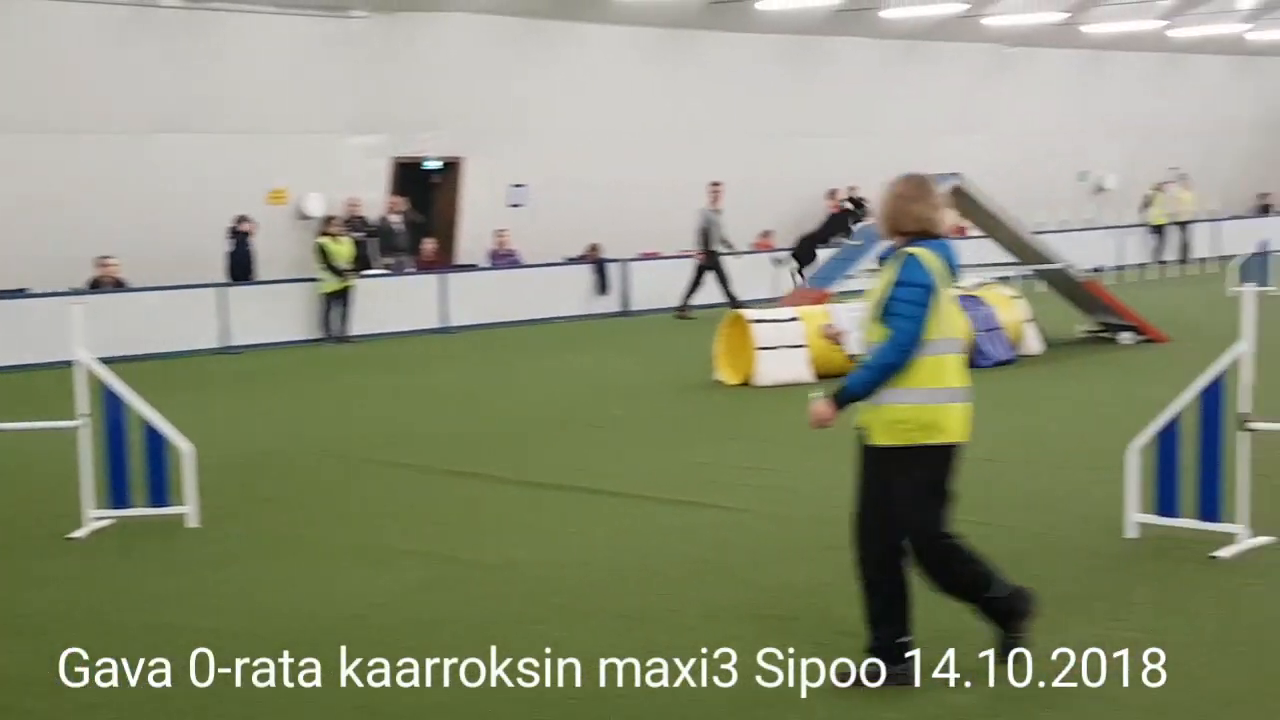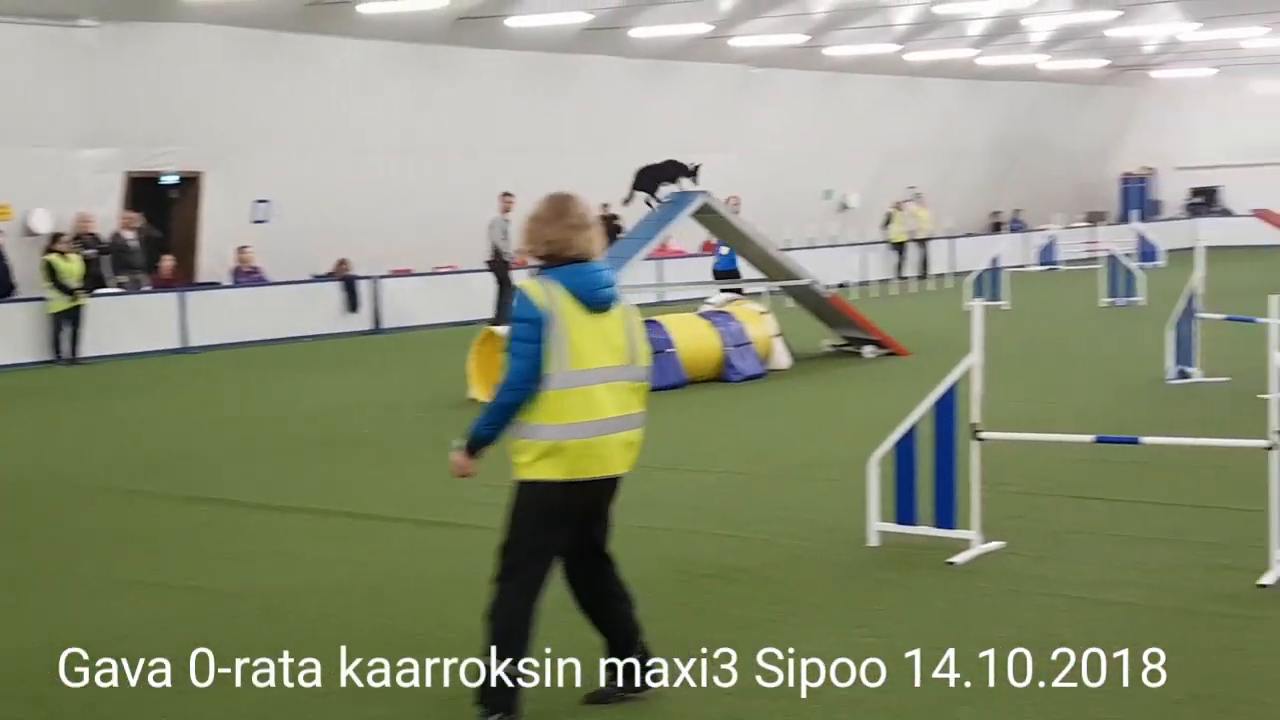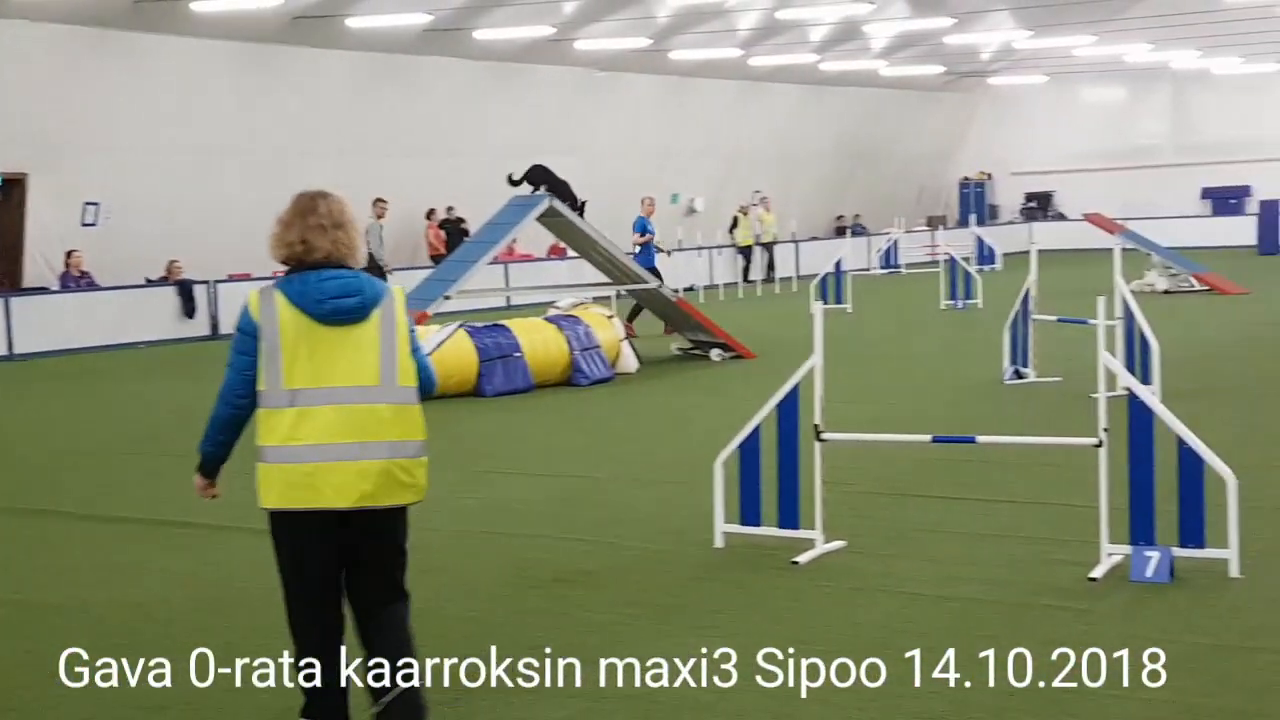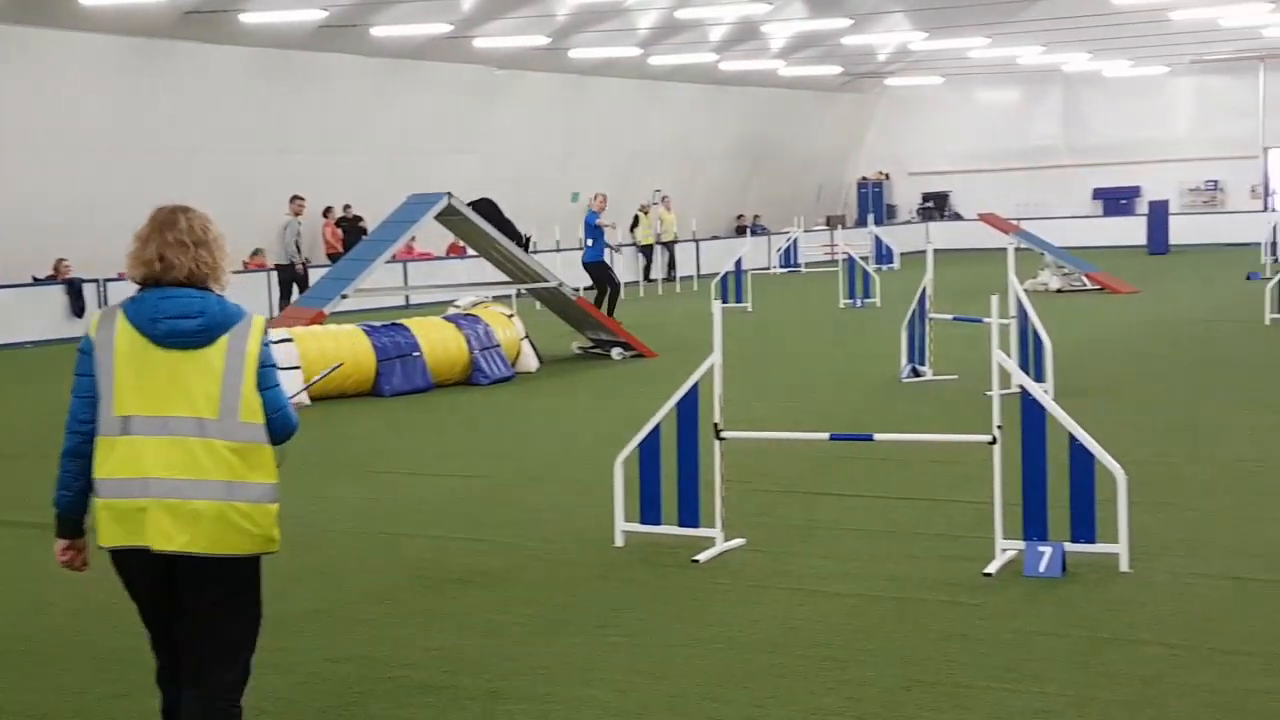
dt=0.4s
person 1, frame 1
left shoulder: (913, 263)
right shoulder: (917, 260)
left elbow: (900, 349)
left wrist: (838, 398)
left hip: (920, 427)
right hip: (891, 425)
left knee: (927, 540)
right knee: (876, 539)
left ankle: (1009, 607)
right ankle: (891, 656)
person 1, frame 2
left shoulder: (535, 295)
right shoulder: (612, 292)
left elbow: (519, 384)
right elbow: (640, 370)
left wrist: (472, 444)
left hip: (557, 457)
right hip: (607, 450)
left knee: (517, 578)
right knee: (589, 561)
right ankle: (632, 666)
person 1, frame 3
left shoulder: (265, 307)
right shoulder: (389, 300)
left elbow: (236, 399)
right elbow: (425, 386)
left wrist: (208, 463)
left hip: (300, 483)
right hip: (382, 479)
left knee: (315, 614)
right knee: (383, 599)
person 1, frame 4
left shoulder: (106, 329)
right shoulder: (245, 328)
left elbow: (80, 436)
right elbow: (281, 426)
left wrist: (68, 524)
right wrist: (258, 417)
left hip: (133, 523)
right hip: (225, 524)
left knee: (171, 654)
right knee: (216, 665)
